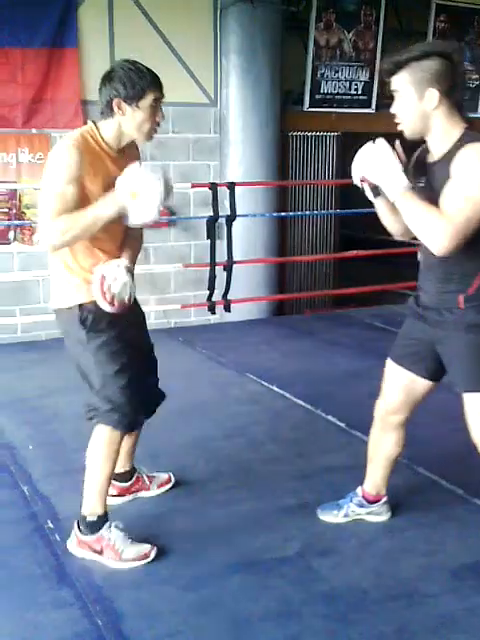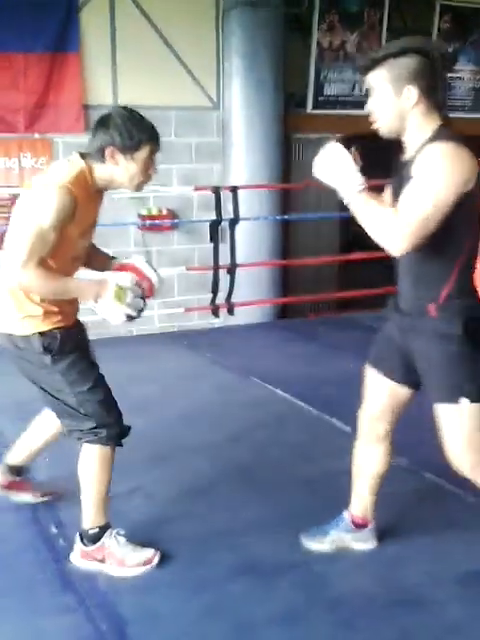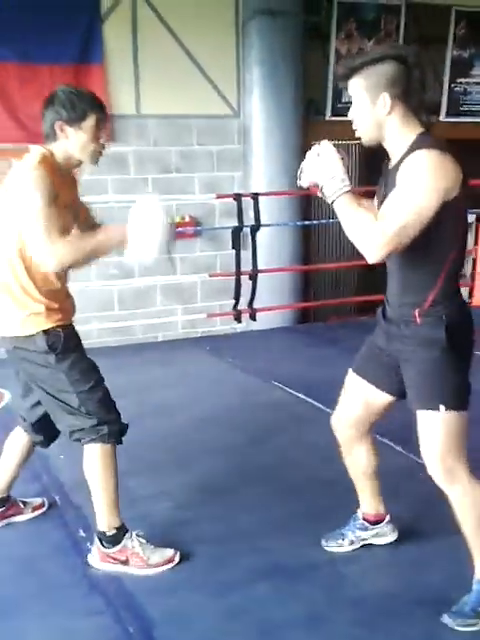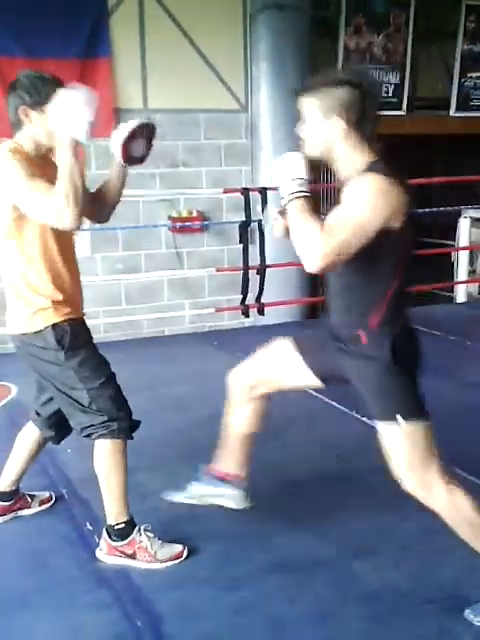
dt=0.4s
person 1, frame 1
right shoulder: (427, 156)
right elbow: (403, 229)
left wrist: (396, 181)
right wrist: (375, 186)
right hip: (426, 312)
right knee: (388, 413)
right ankle: (371, 498)
person 1, frame 2
right shoulder: (413, 155)
left elbow: (400, 238)
left wrist: (350, 184)
right wrist: (353, 185)
right hip: (406, 317)
right knee: (372, 423)
right ankle: (357, 523)
person 1, frame 3
left shoulder: (431, 164)
right shoulder: (397, 160)
left elbow: (377, 246)
right elbow: (375, 225)
left wrist: (337, 186)
right wrist: (332, 188)
right hip: (395, 324)
right knee: (347, 424)
right ankle: (373, 518)
person 1, frame 4
left shoulder: (377, 191)
right shoulder: (352, 182)
left elbow: (316, 258)
left wrist: (293, 189)
right wrist: (294, 209)
left hip: (380, 351)
right hip: (338, 338)
left knee: (421, 480)
right knee: (243, 382)
right ankle: (225, 478)
person 2, frame 1
left shoulder: (130, 155)
right shoulder: (73, 152)
right elbow: (51, 234)
left wrist: (125, 262)
right wrist: (118, 201)
left hip: (115, 294)
right hip: (83, 302)
left knee: (141, 391)
right knee: (118, 403)
left ankle: (123, 477)
right ankle: (90, 529)
person 2, frame 2
left shoulder: (91, 184)
right shoulder: (60, 191)
left wrist: (117, 269)
right wrist: (96, 291)
left hip: (55, 317)
left knee: (76, 408)
right knee: (102, 422)
right ankle: (93, 541)
person 2, frame 3
left shoulder: (62, 175)
left elbow: (86, 232)
right elbow: (54, 254)
left wrist: (123, 236)
right wrist: (126, 232)
left knee: (40, 418)
right knee: (99, 422)
right ankle: (112, 542)
person 2, frame 4
left shoulder: (44, 161)
left elbow: (99, 210)
right elbow: (66, 216)
left wrist: (121, 161)
right wrist: (67, 141)
left hip: (51, 318)
right hip: (47, 322)
left knee: (52, 412)
right knee: (110, 416)
right ankle: (120, 536)
